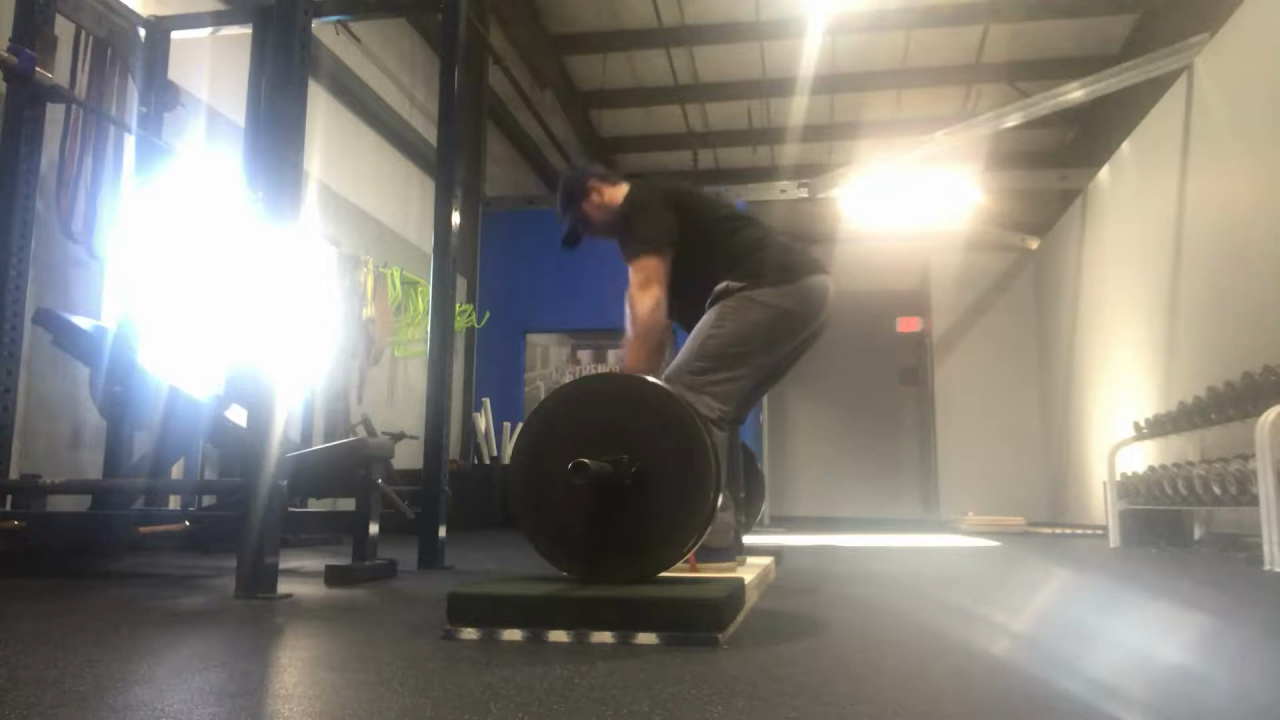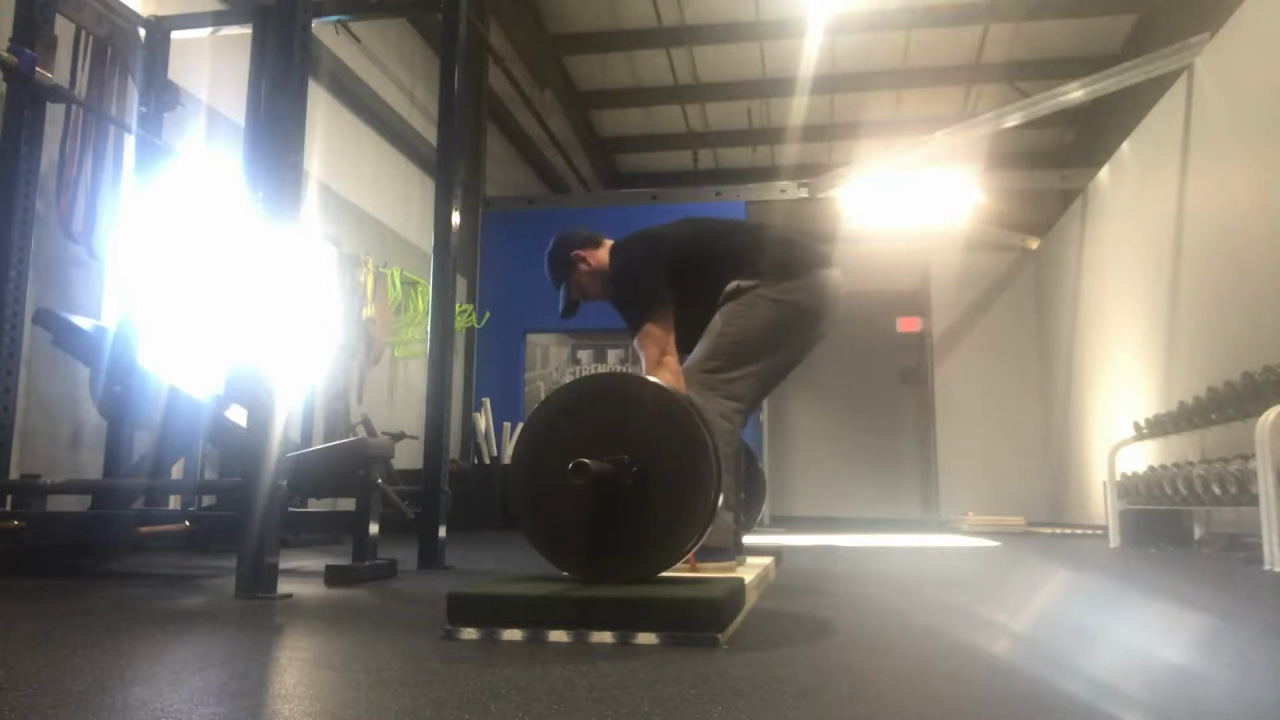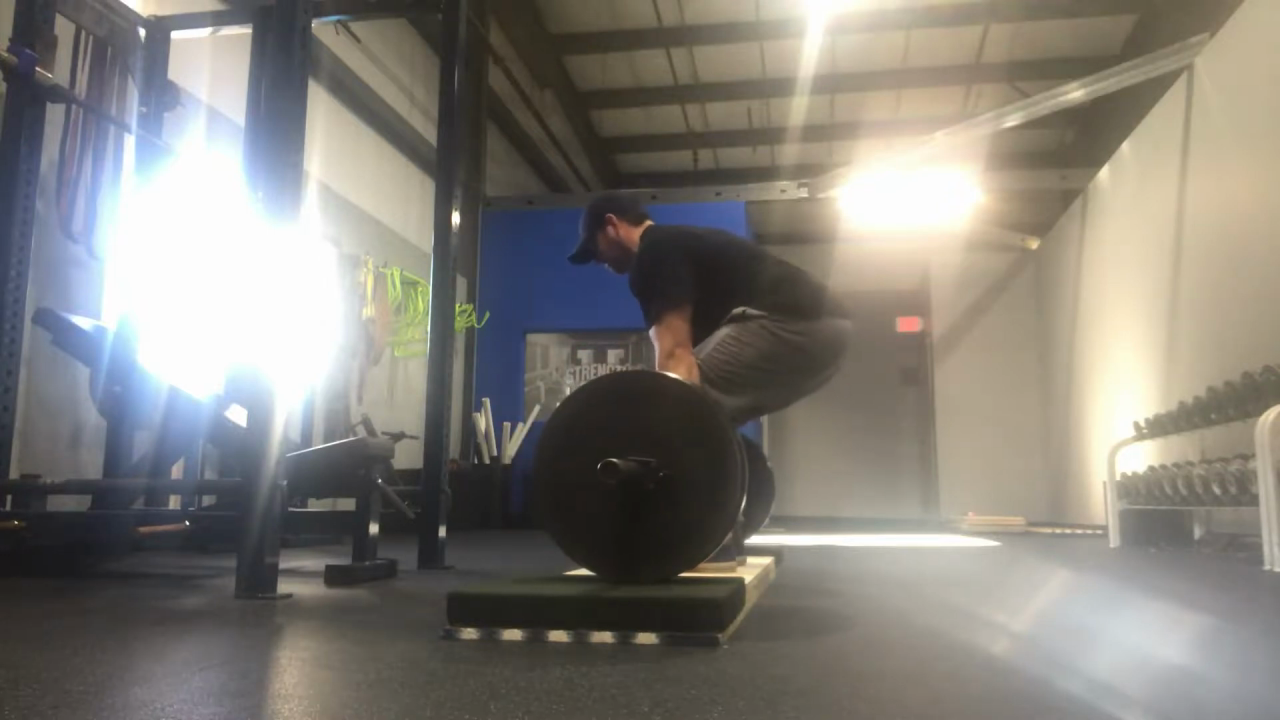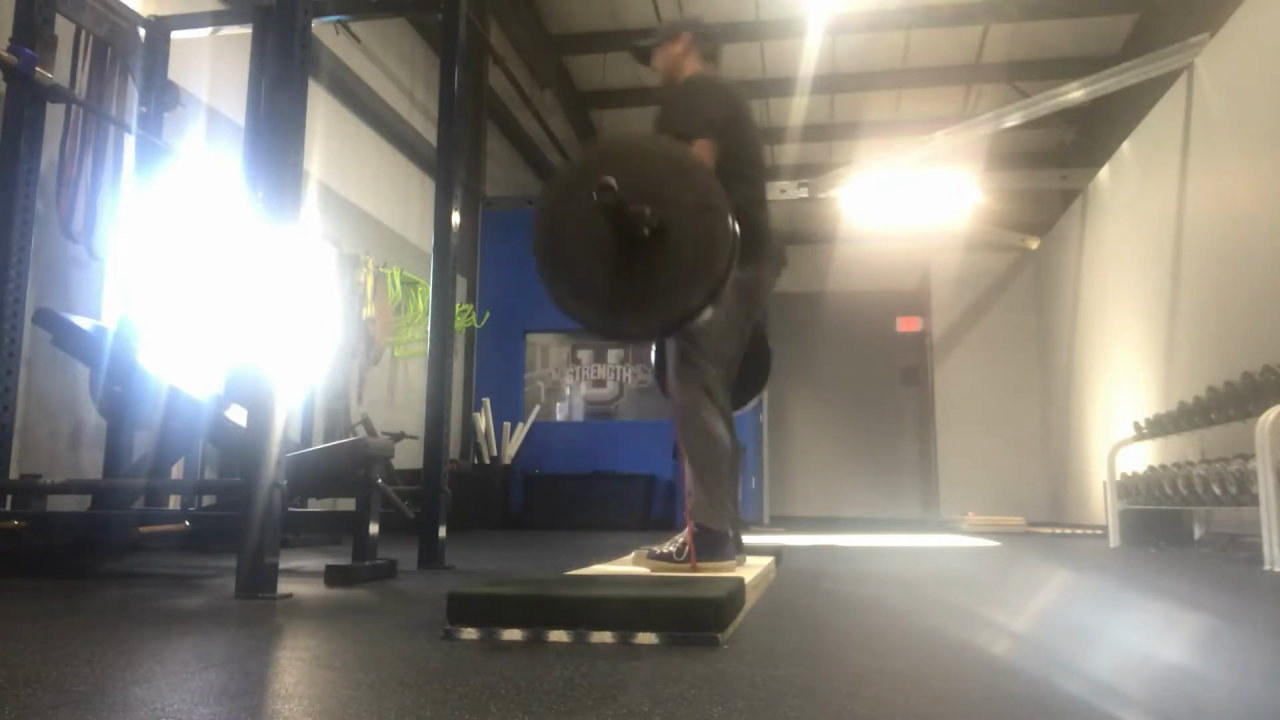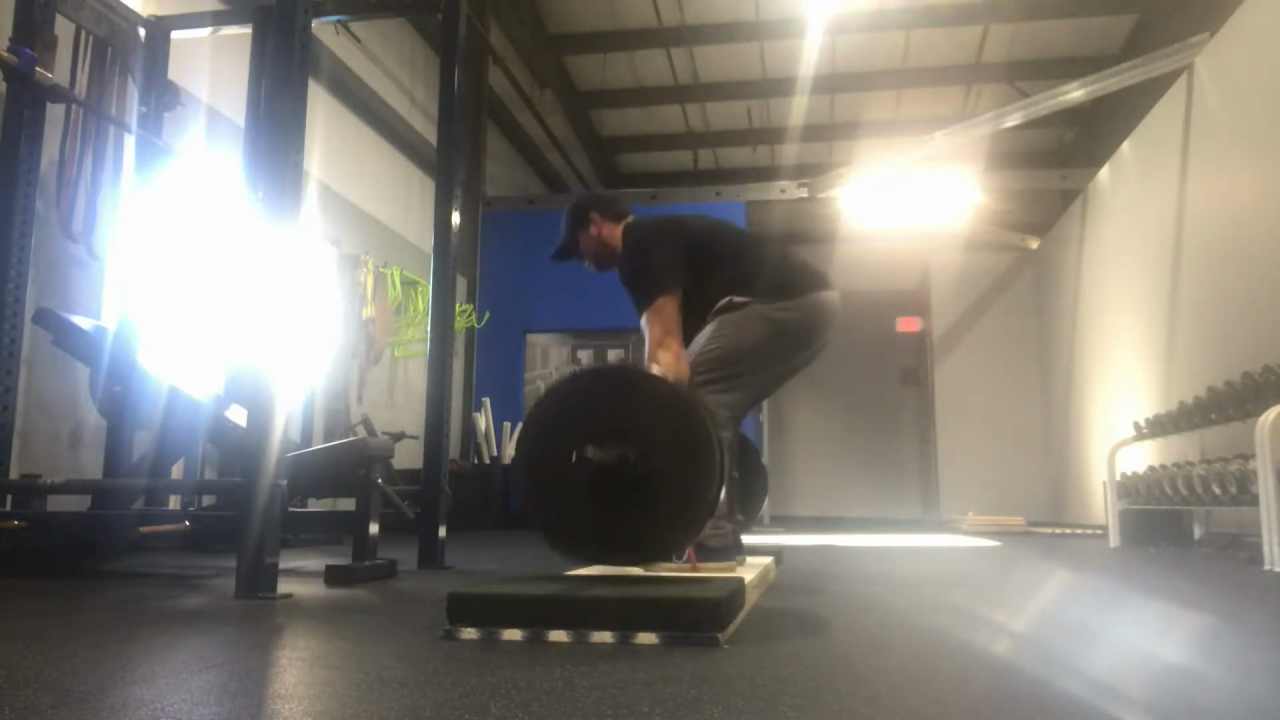
dt=1s
person 1, frame 1
left shoulder: (641, 205)
right shoulder: (661, 210)
left elbow: (647, 293)
right elbow: (657, 303)
left wrist: (631, 380)
left hip: (775, 288)
right hip: (804, 287)
left knee: (689, 399)
right knee: (712, 409)
left ankle: (710, 543)
right ankle: (722, 537)
person 1, frame 2
left shoulder: (629, 264)
right shoulder: (648, 257)
left elbow: (661, 361)
right elbow: (670, 359)
left hip: (787, 280)
right hip: (812, 277)
left knee: (703, 392)
right knee: (714, 394)
left ankle: (712, 541)
right ankle: (721, 536)
person 1, frame 3
left shoulder: (655, 254)
right shoulder: (676, 245)
left elbow: (675, 354)
right elbow: (688, 352)
left hip: (795, 325)
right hip: (822, 326)
right ankle: (720, 535)
person 1, frame 4
left shoulder: (690, 92)
right shoulder: (716, 100)
right hip: (742, 257)
left knee: (696, 394)
right knee: (706, 396)
left ankle: (709, 539)
right ankle: (718, 534)
person 1, frame 5
left shoulder: (642, 246)
right shoulder: (661, 239)
left elbow: (666, 347)
right elbow: (675, 343)
left hip: (784, 302)
right hip: (807, 302)
right knee: (707, 407)
left ankle: (709, 543)
right ankle: (720, 536)
